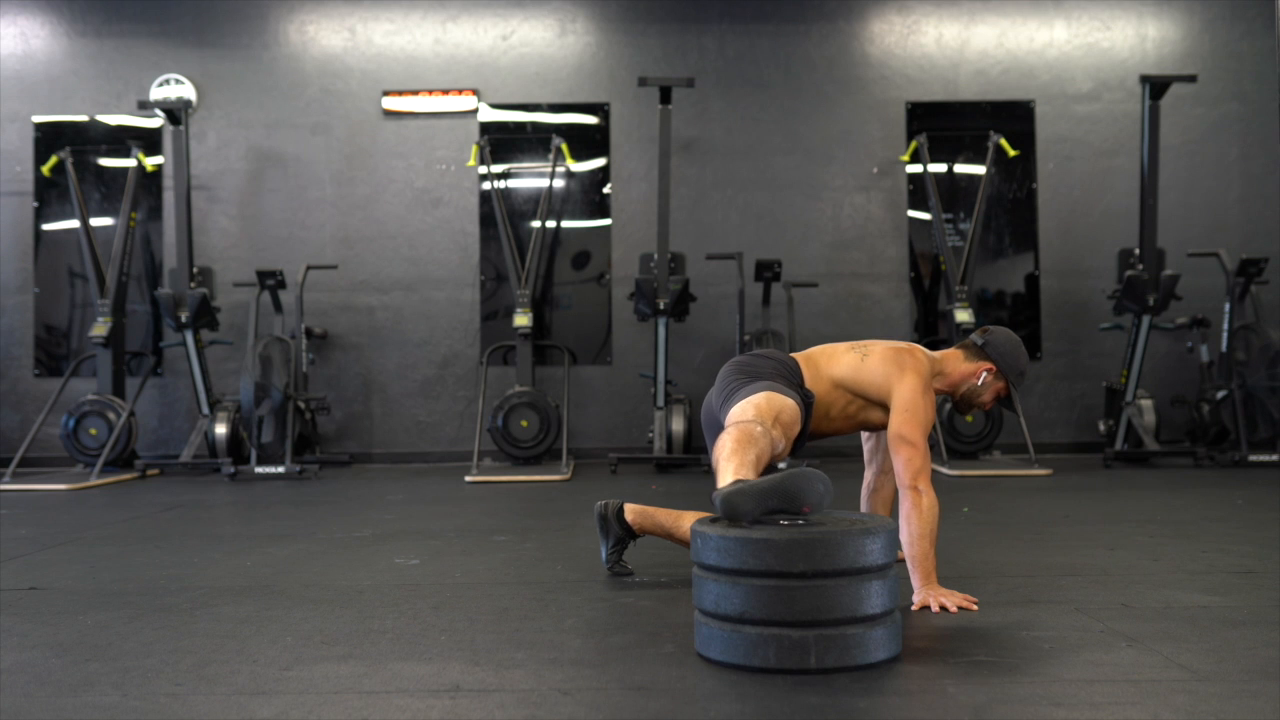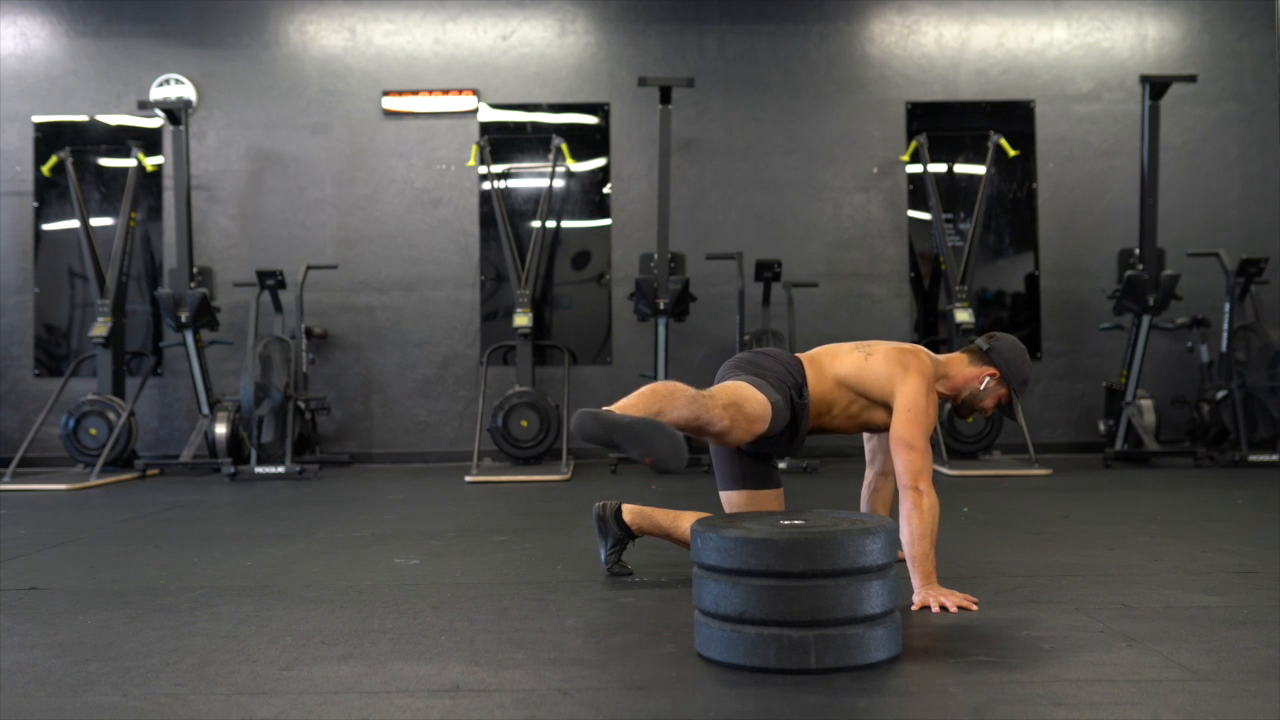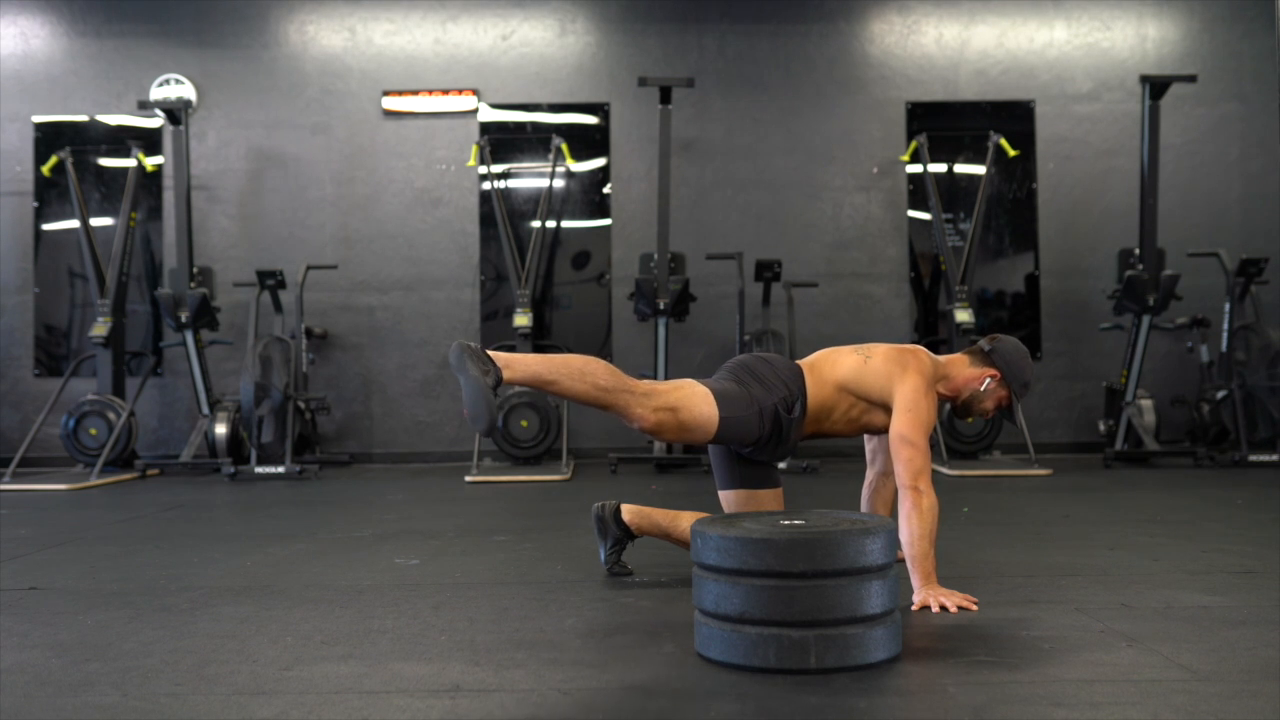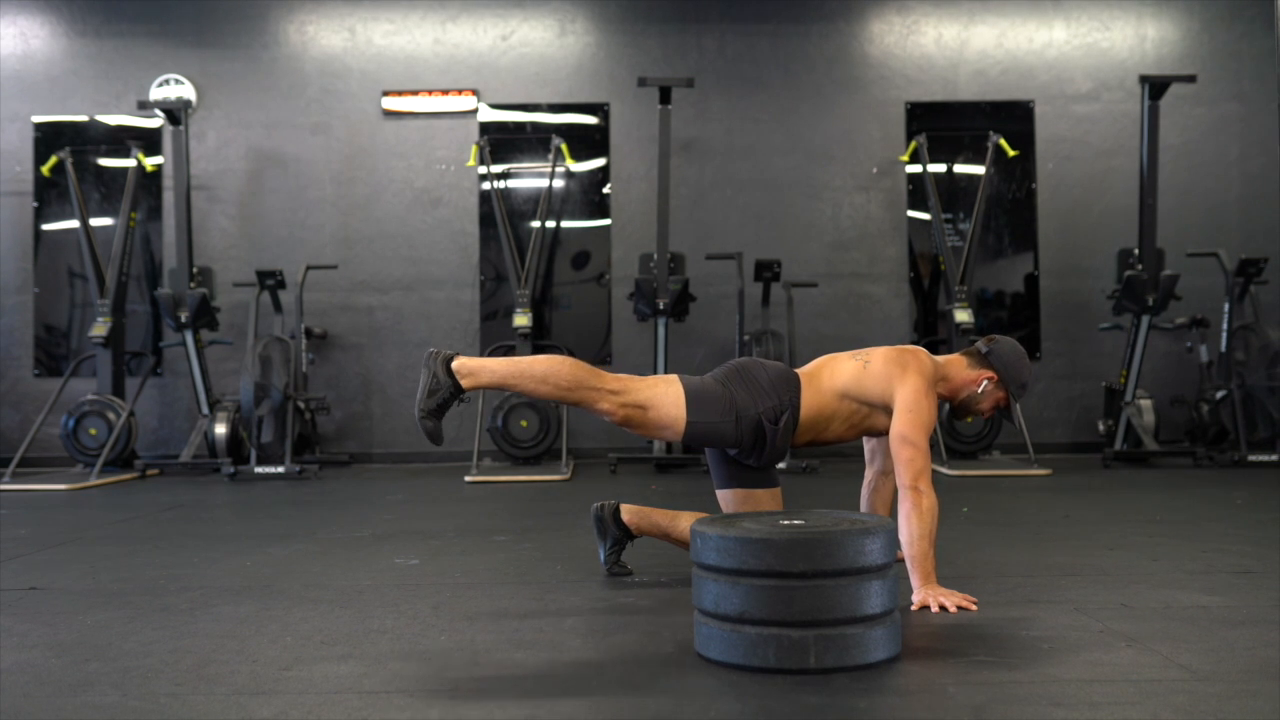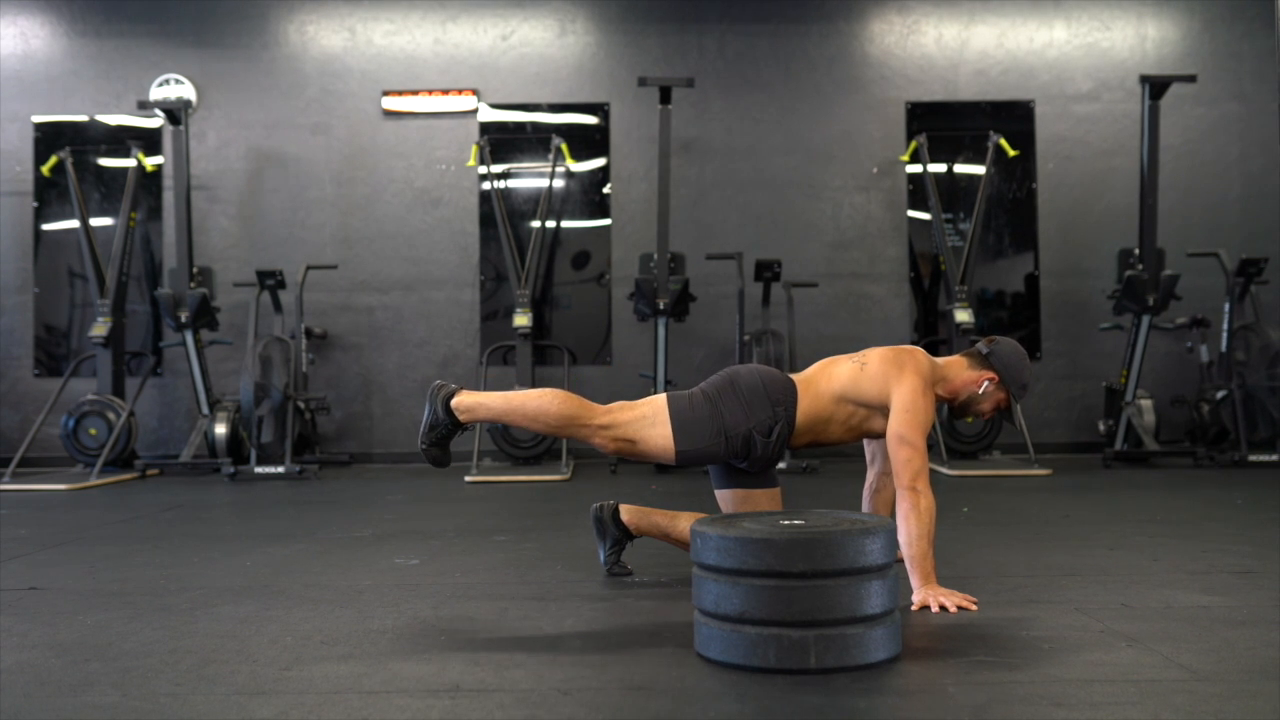
dt=1s
person 1, frame 1
left shoulder: (906, 373)
right shoulder: (916, 384)
left elbow: (882, 470)
right elbow: (916, 488)
right wrist: (926, 586)
left hip: (733, 406)
right hip: (758, 382)
right knee: (769, 430)
left ankle: (626, 518)
right ankle: (737, 485)
person 1, frame 2
left shoulder: (909, 375)
right shoulder: (921, 383)
left elbow: (882, 471)
right elbow: (917, 489)
right wrist: (927, 585)
left hip: (762, 413)
right hip: (763, 383)
right knee: (722, 415)
left ankle: (625, 518)
right ankle: (615, 419)
person 1, frame 3
left shoulder: (906, 377)
right shoulder: (918, 383)
left elbow: (883, 472)
right elbow: (915, 489)
right wrist: (926, 584)
left hip: (759, 421)
right hip: (761, 394)
right knee: (649, 408)
left ankle: (627, 517)
right ankle: (491, 365)
person 1, frame 4
left shoulder: (906, 374)
right shoulder: (920, 383)
left elbow: (880, 472)
right elbow: (915, 489)
right wrist: (925, 584)
left hip: (753, 427)
right hip: (750, 404)
right knee: (614, 396)
left ankle: (625, 518)
right ankle: (458, 370)
person 1, frame 5
left shoulder: (907, 376)
right shoulder: (917, 383)
left elbow: (881, 473)
right elbow: (913, 488)
right wrist: (924, 584)
left hip: (753, 432)
right hip: (747, 411)
right knee: (604, 426)
left ankle: (625, 519)
right ankle: (459, 405)
